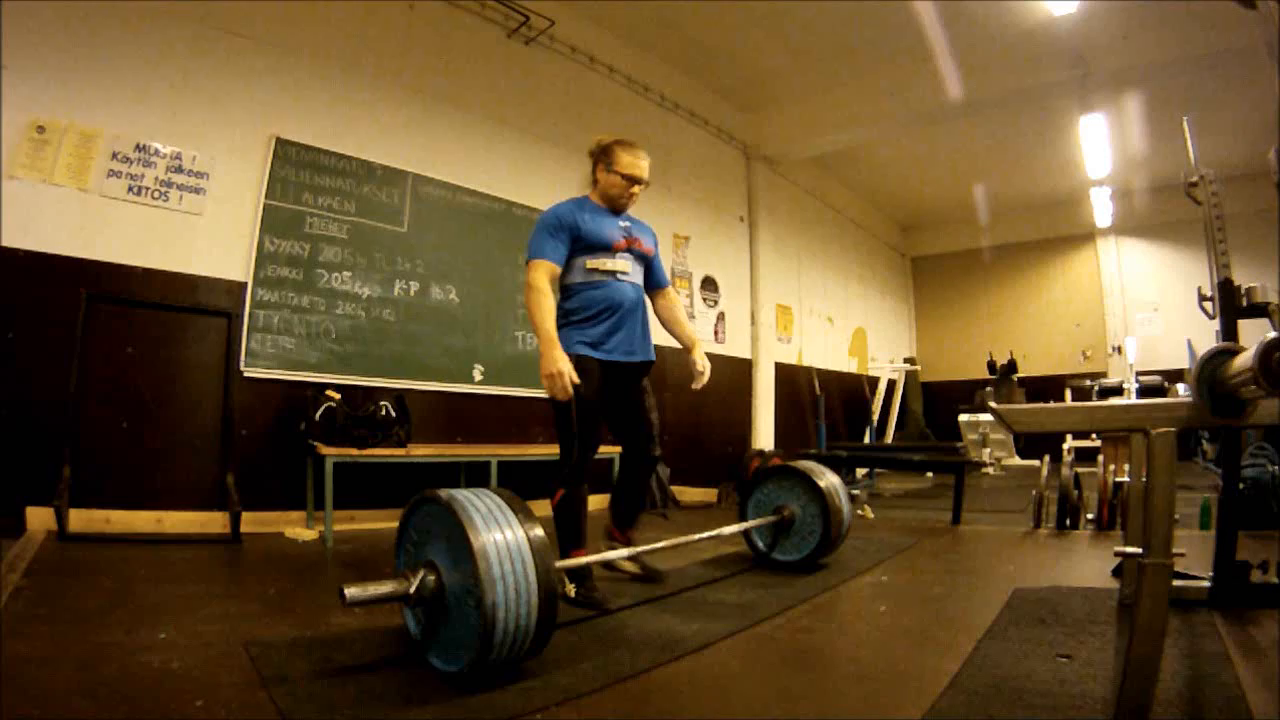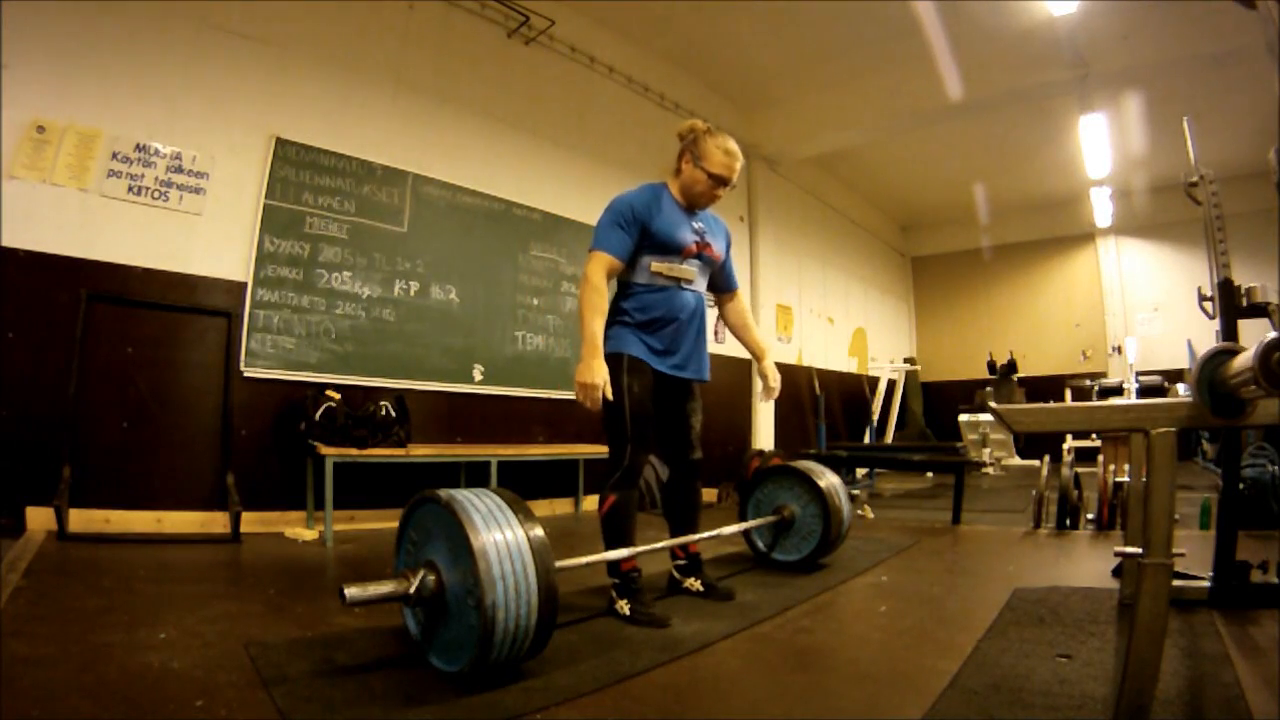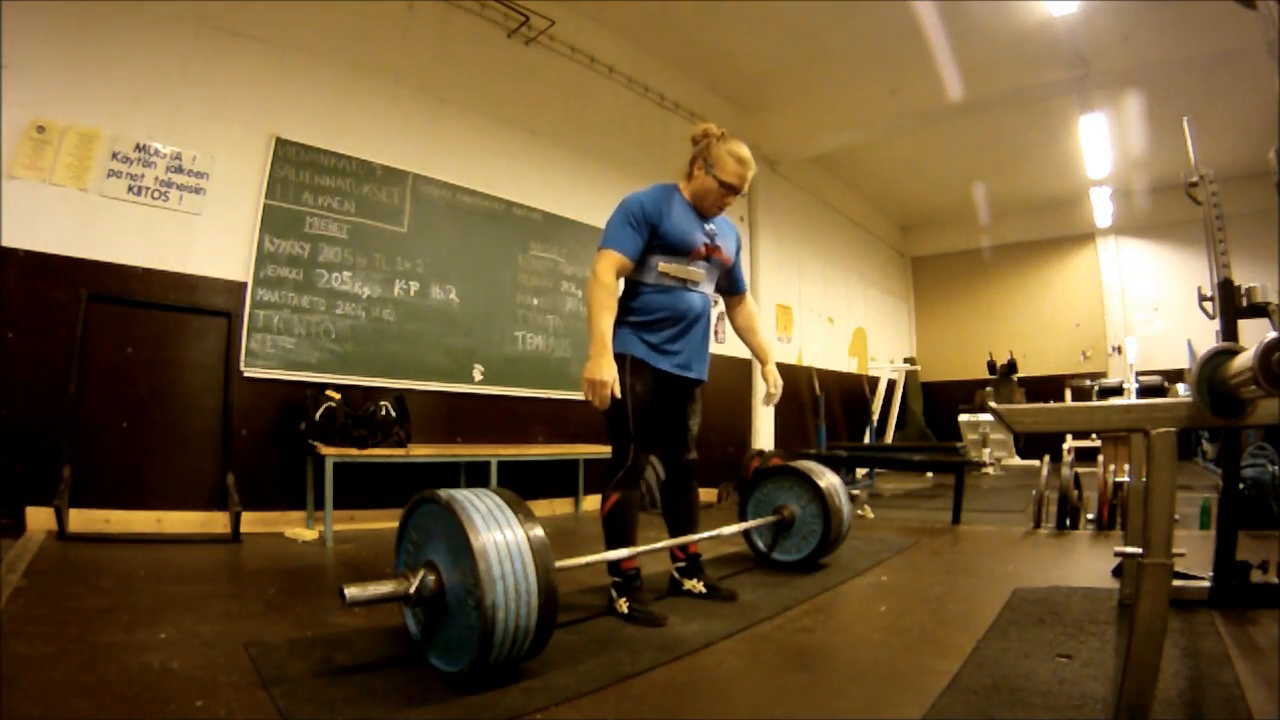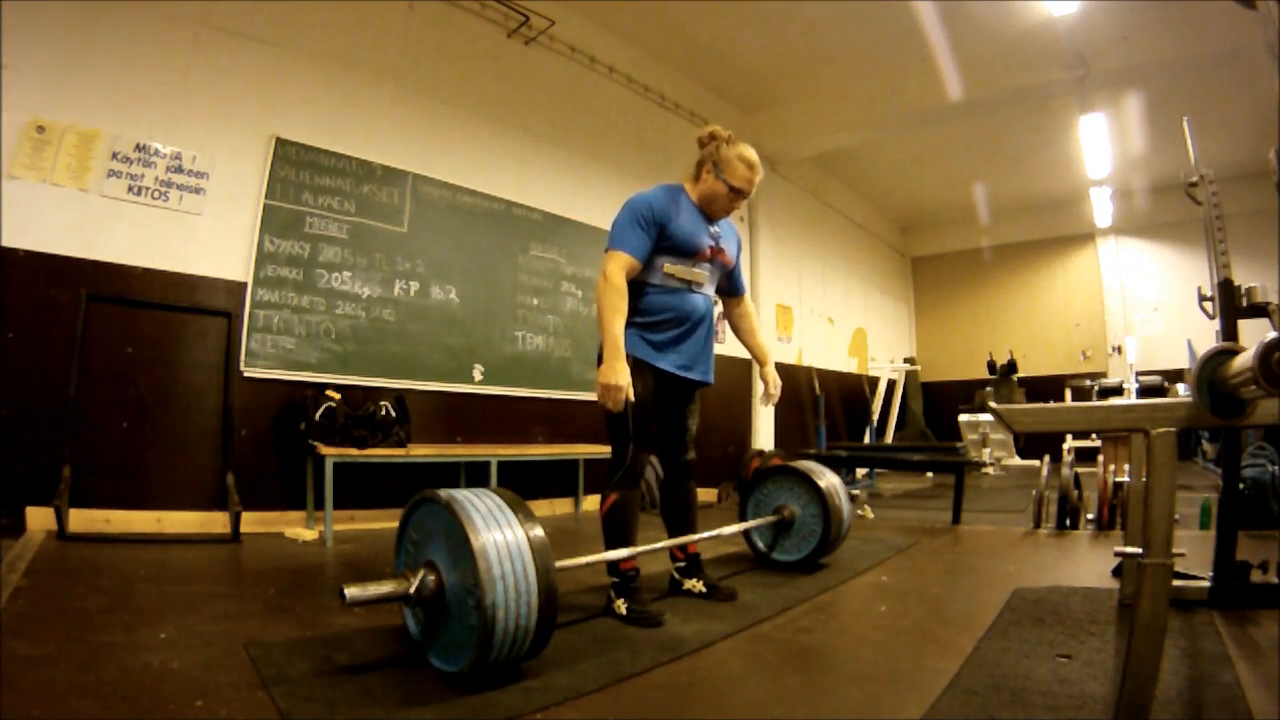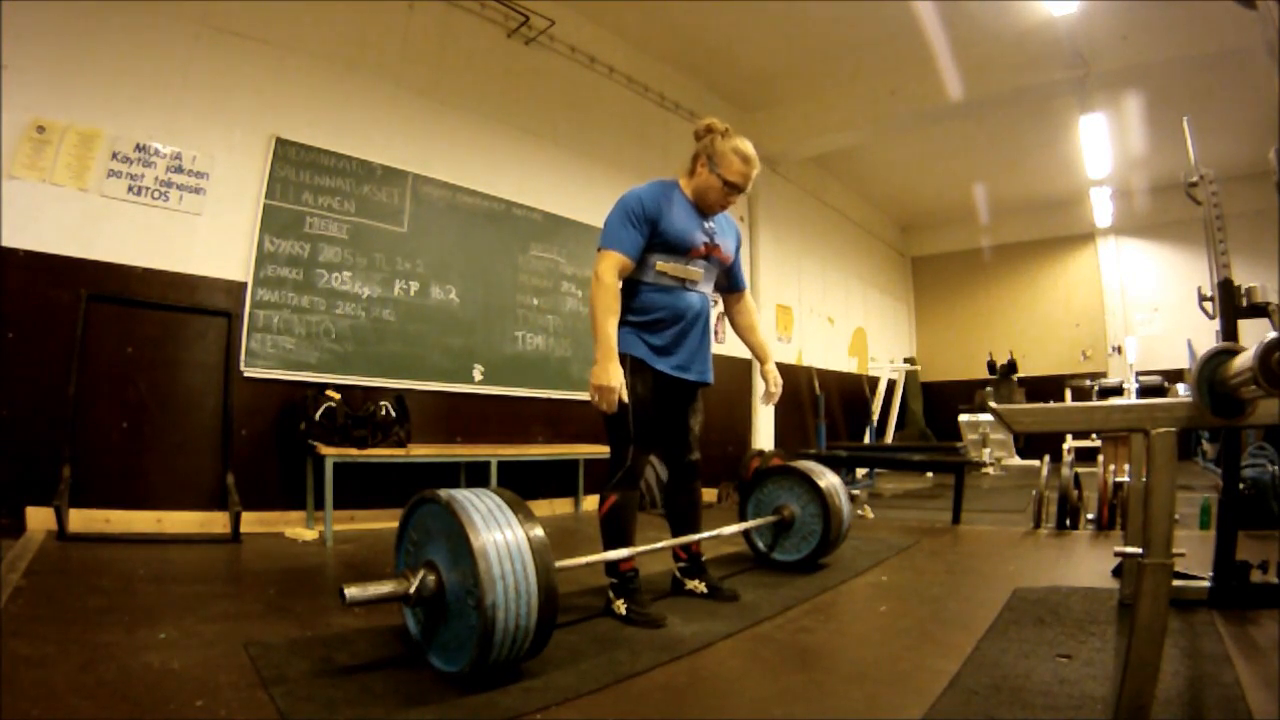
dt=1s
person 1, frame 1
left shoulder: (643, 233)
right shoulder: (564, 217)
left elbow: (663, 296)
right elbow: (540, 282)
left wrist: (694, 346)
right wrist: (551, 349)
left hip: (632, 359)
right hip: (581, 357)
left knee: (645, 455)
right knee: (577, 462)
left ankle: (618, 544)
right ankle: (574, 572)
person 1, frame 2
left shoulder: (717, 231)
right shoulder: (635, 206)
left elbow: (731, 300)
right elbow: (597, 275)
left wrist: (763, 357)
right wrist: (592, 353)
left hip: (685, 364)
right hip: (632, 356)
left knee: (687, 465)
right knee: (629, 465)
left ankle: (687, 567)
right ankle: (624, 586)
person 1, frame 3
left shoulder: (727, 234)
right shoulder: (646, 206)
left elbow: (739, 303)
right elbow: (605, 273)
left wrist: (767, 360)
right wrist: (601, 352)
left hip: (685, 364)
right hip: (636, 356)
left knee: (682, 465)
right knee: (631, 466)
left ankle: (687, 569)
right ankle: (623, 585)
person 1, frame 4
left shoulder: (728, 235)
right shoulder: (651, 206)
left elbow: (737, 303)
right elbow: (613, 275)
left wrist: (765, 361)
right wrist: (613, 356)
left hip: (686, 364)
right hip: (638, 358)
left knee: (680, 465)
right knee: (631, 464)
left ankle: (686, 569)
right ankle: (623, 586)
person 1, frame 5
left shoulder: (727, 230)
right shoulder: (645, 202)
left elbow: (738, 300)
right elbow: (607, 275)
left wrist: (766, 359)
right wrist: (606, 356)
left hip: (687, 365)
right hip: (637, 358)
left knee: (685, 466)
right knee: (630, 466)
left ankle: (690, 569)
right ankle: (622, 587)
